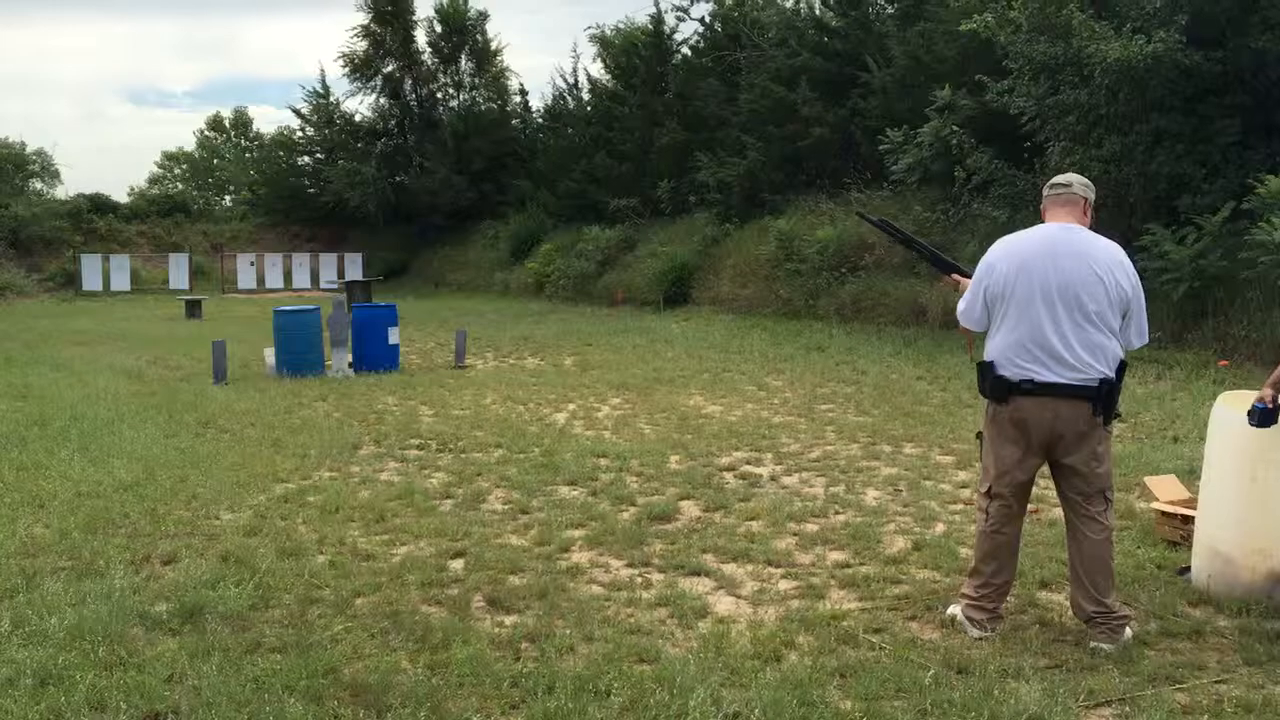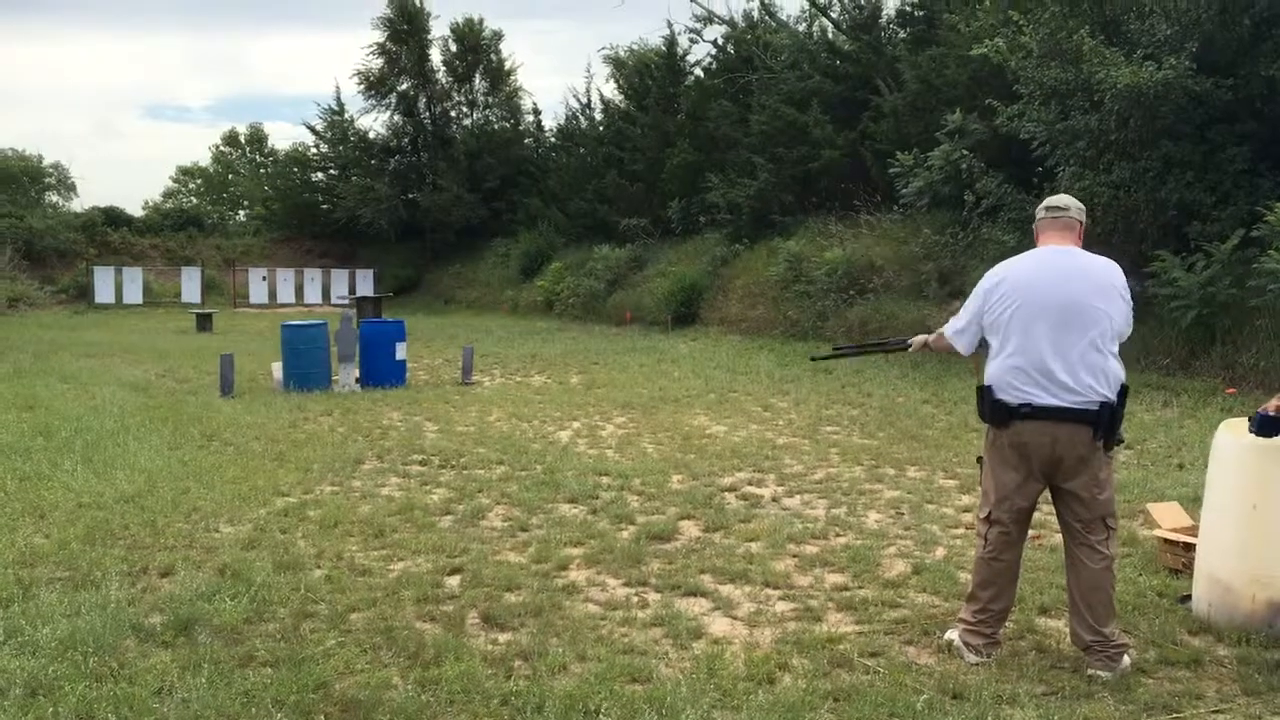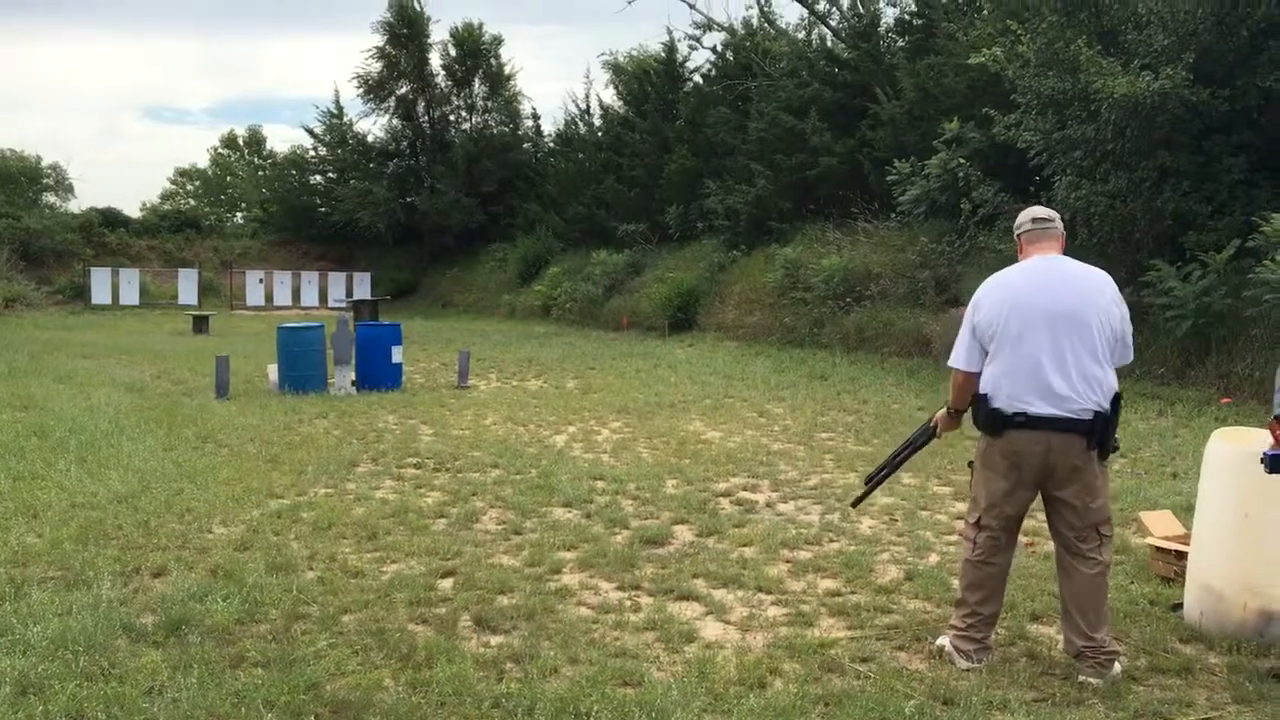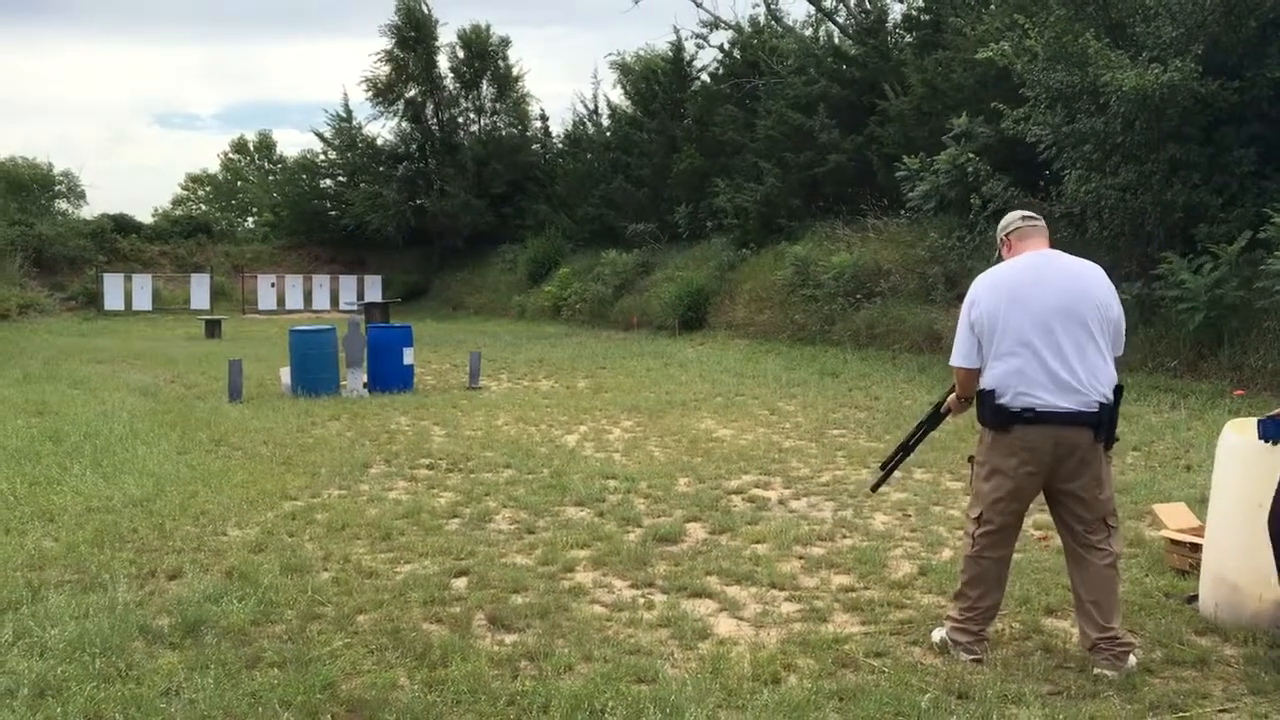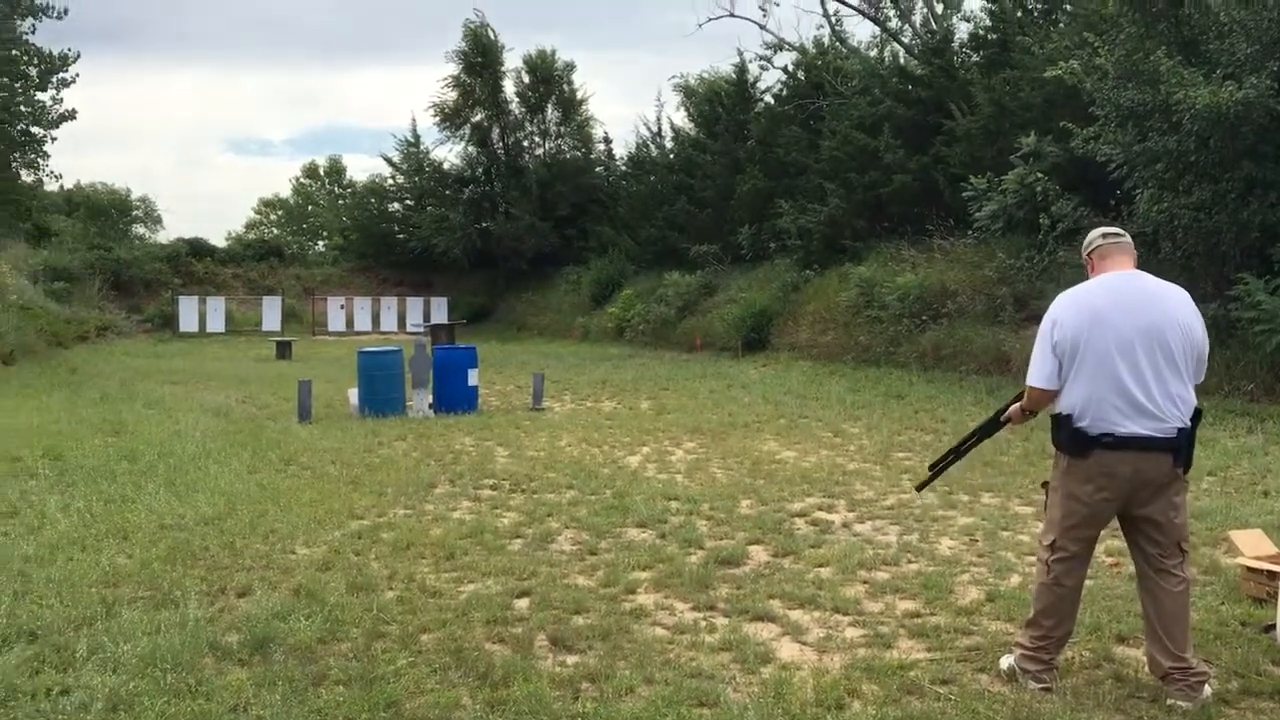
dt=0.7s
person 1, frame 1
left shoulder: (1005, 250)
right shoulder: (1113, 257)
left elbow: (970, 322)
right elbow: (1132, 339)
left wrist: (969, 290)
left hip: (1015, 402)
right hip: (1084, 407)
left knee: (999, 508)
right knee: (1091, 514)
left ankle: (981, 611)
right ankle: (1104, 622)
person 1, frame 2
left shoulder: (1004, 275)
right shoulder: (1110, 274)
left elbow: (959, 341)
left wrist: (928, 341)
left hip: (1015, 427)
right hip: (1086, 428)
left knee: (999, 533)
right knee: (1092, 539)
left ankle: (978, 636)
right ankle: (1102, 650)
person 1, frame 3
left shoulder: (994, 287)
right shoulder: (1101, 284)
left elbow: (965, 370)
right elbow: (1120, 358)
left wrist: (952, 412)
left hip: (1009, 436)
right hip: (1079, 437)
left knee: (987, 540)
right knee: (1086, 547)
left ankle: (969, 642)
right ankle: (1094, 657)
person 1, frame 4
left shoulder: (988, 284)
right shoulder: (1094, 277)
left elbow: (966, 367)
right elbow: (1114, 349)
left wrist: (961, 399)
left hip: (1013, 430)
right hip: (1084, 430)
left knee: (989, 534)
right knee: (1093, 539)
left ankle: (966, 634)
right ankle: (1109, 648)
person 1, frame 5
left shoulder: (1070, 304)
right shoulder: (1180, 301)
left elbow: (1042, 391)
right elbow: (1195, 377)
left wrist: (1023, 410)
left hip: (1090, 455)
right hip: (1163, 456)
left knee: (1062, 559)
right knee: (1166, 566)
left ankle: (1035, 662)
right ankle: (1182, 678)
